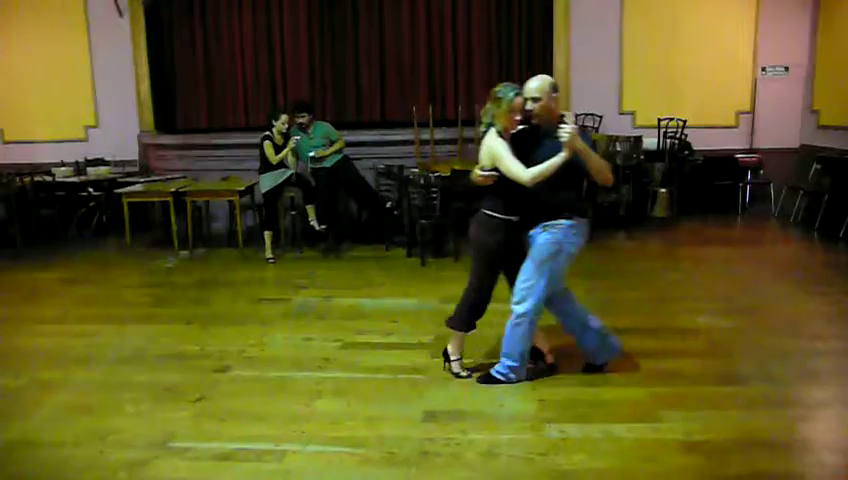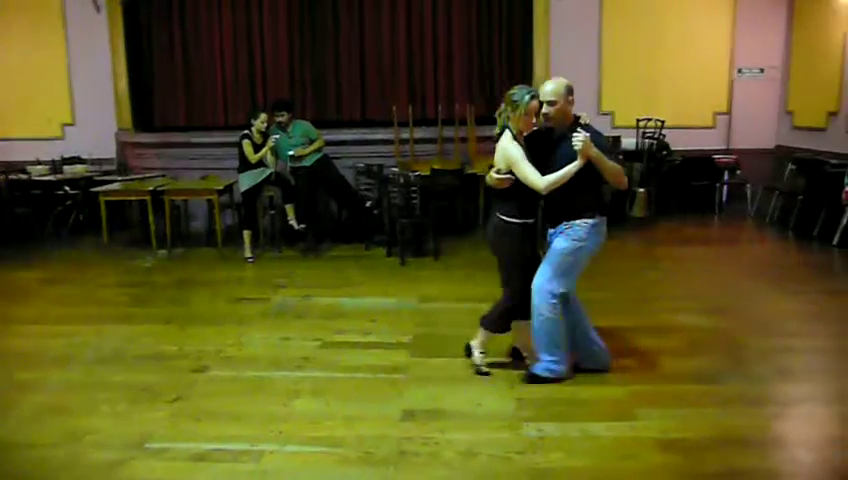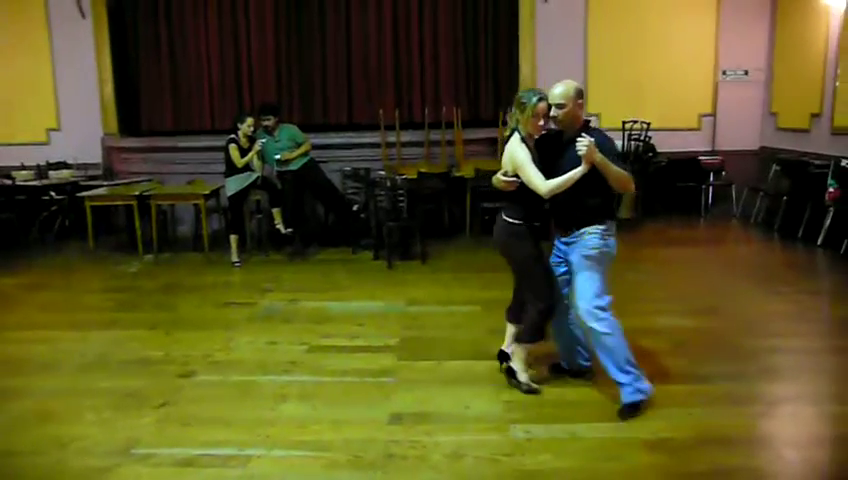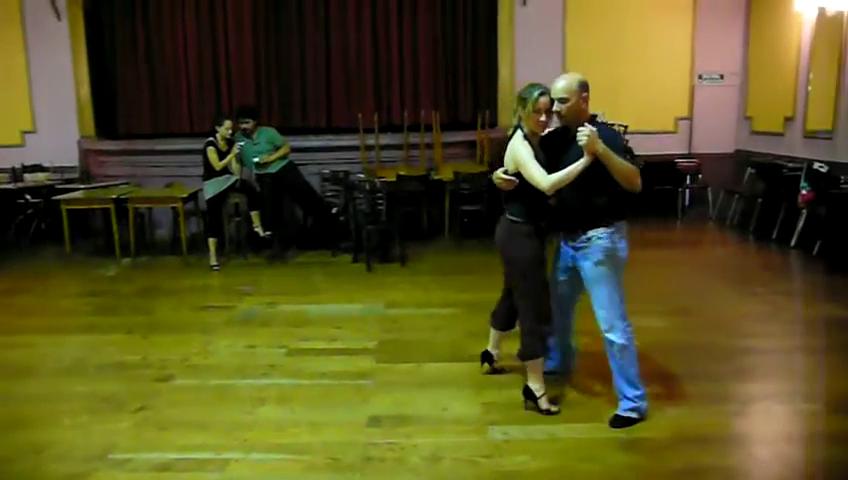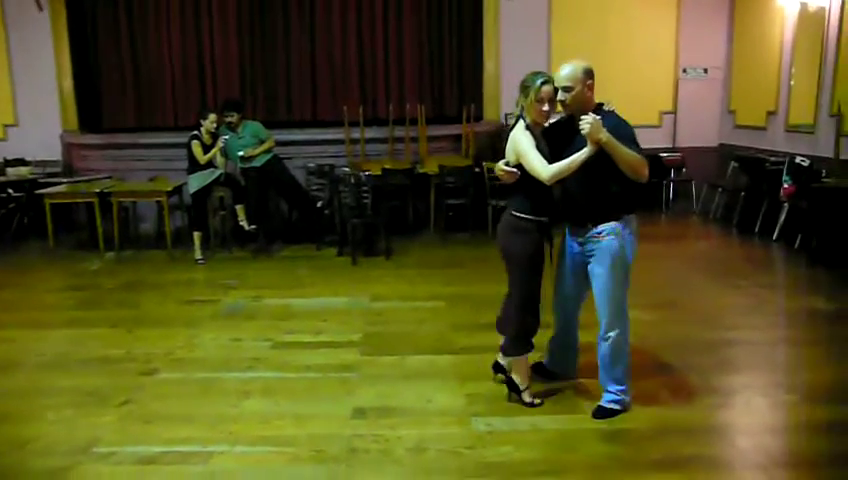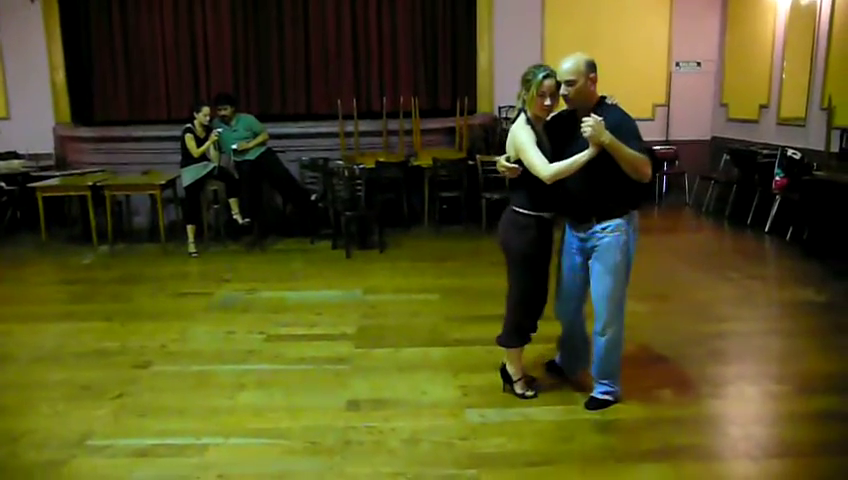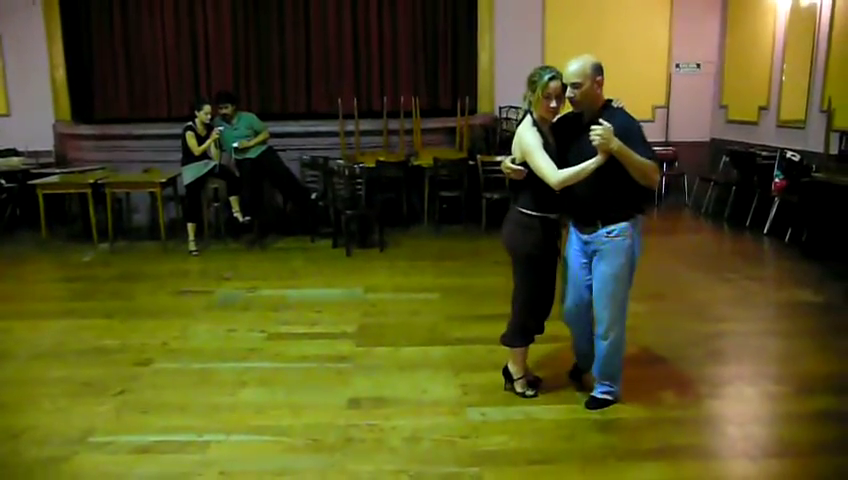
dt=0.3s
person 1, frame 1
left shoulder: (567, 135)
right shoulder: (525, 137)
left elbow: (606, 178)
left wrist: (578, 146)
left hip: (561, 228)
right hip: (544, 227)
left knee: (525, 296)
right knee: (553, 295)
left ankle: (509, 369)
right ankle: (603, 347)
person 1, frame 2
left shoulder: (589, 136)
left elbow: (621, 181)
left wrist: (592, 153)
right wrist: (495, 176)
left hip: (582, 228)
right hip: (556, 228)
left knee: (544, 289)
right knee: (559, 293)
left ankle: (552, 364)
right ankle: (594, 354)
person 1, frame 3
left shoulder: (598, 141)
right shoulder: (549, 141)
left elbow: (628, 187)
left wrist: (597, 159)
right wrist: (501, 178)
left hip: (592, 235)
right hip: (562, 235)
left knee: (591, 307)
right knee: (554, 299)
left ankle: (634, 387)
right ankle: (576, 360)
person 1, frame 4
left shoulder: (605, 134)
right shoulder: (555, 139)
left elbow: (634, 183)
left wrist: (599, 150)
right wrist: (503, 176)
left hip: (601, 239)
right hip: (569, 238)
left knee: (611, 321)
right knee: (558, 306)
left ankle: (634, 401)
right ankle: (557, 362)
person 1, frame 5
left shoulder: (612, 124)
right shoulder: (559, 130)
left elbow: (641, 173)
left wrist: (604, 139)
right wrist: (506, 168)
left hip: (609, 233)
right hip: (574, 232)
left knee: (611, 318)
right knee: (565, 306)
left ankle: (616, 394)
right ankle: (560, 365)
person 1, frame 6
left shoulder: (616, 119)
right shoulder: (560, 123)
left elbow: (644, 173)
left wrist: (606, 140)
right wrist: (507, 163)
left hip: (611, 229)
right hip: (574, 228)
left knee: (606, 313)
right knee: (566, 306)
left ankle: (607, 386)
right ankle: (570, 362)
person 1, frame 7
left shoulder: (622, 123)
right shoulder: (565, 125)
left elbow: (652, 178)
left wrist: (615, 147)
right wrist: (513, 165)
left hip: (615, 233)
right hip: (578, 231)
left knee: (608, 316)
right knee: (573, 308)
left ankle: (607, 386)
right ankle: (585, 360)
person 2, frame 1
left shoulder: (506, 137)
right shoulder: (494, 143)
right elbow: (526, 177)
right wrist: (565, 153)
left hip: (509, 225)
right hip: (491, 227)
right knee: (478, 291)
left ankle: (540, 347)
right ankle: (453, 353)
person 2, frame 2
left shoulder: (518, 140)
right shoulder: (509, 147)
right elbow: (542, 185)
right wrist: (580, 161)
left hip: (521, 227)
right hip: (509, 230)
left knee: (527, 290)
right knee: (516, 294)
left ankle: (522, 349)
right ankle: (477, 345)
person 2, frame 3
left shoulder: (529, 142)
right shoulder: (518, 148)
right elbow: (545, 189)
right wrist: (584, 166)
left hip: (523, 228)
right hip: (515, 231)
left knee: (527, 292)
right knee: (544, 296)
left ankle: (508, 350)
right ankle: (518, 364)
person 2, frame 4
left shoulder: (536, 141)
right shoulder: (520, 145)
right elbow: (547, 184)
right wrist: (587, 159)
left hip: (523, 230)
right hip: (520, 232)
left knee: (514, 295)
right knee: (535, 307)
left ankle: (491, 352)
right ankle: (535, 389)
person 2, frame 5
left shoulder: (542, 131)
right shoulder: (521, 136)
right elbow: (547, 175)
right wrist: (590, 148)
left hip: (528, 227)
right hip: (521, 228)
left knee: (518, 296)
right knee: (524, 304)
left ankle: (504, 361)
right ankle: (519, 382)
person 2, frame 6
left shoulder: (546, 126)
right shoulder: (522, 131)
right elbow: (547, 173)
right wrist: (591, 150)
left hip: (540, 224)
right hip: (521, 225)
left knee: (535, 298)
right knee: (522, 299)
left ankle: (512, 366)
right ankle: (514, 375)
person 2, frame 7
left shoulder: (553, 127)
right shoulder: (528, 134)
right elbow: (556, 179)
right wrist: (600, 158)
left hip: (545, 225)
right hip: (527, 226)
left knee: (541, 298)
right knee: (527, 299)
left ankle: (518, 367)
right ankle: (515, 373)
person 3, frame 1
left shoulder: (286, 136)
right shoulder: (267, 138)
left elbow: (290, 159)
right elbow: (274, 160)
left wrist: (294, 171)
right wrist: (288, 148)
left hip: (283, 171)
right hip: (269, 176)
left knee: (308, 184)
right knee: (270, 211)
left ankle: (312, 220)
right ankle: (268, 249)
person 3, frame 2
left shoulder: (265, 135)
right shoulder: (246, 137)
left elbow: (269, 158)
right elbow: (253, 159)
right wrist: (267, 147)
left hip: (262, 170)
right hip: (248, 175)
left knee: (287, 183)
right knee: (249, 210)
left ankle: (291, 219)
right ankle: (247, 248)
person 3, frame 3
left shoulder: (251, 139)
right shoulder: (232, 141)
left elbow: (255, 162)
right elbow: (239, 163)
right wrist: (254, 151)
left hip: (249, 175)
right hip: (234, 179)
left knee: (274, 188)
right knee: (236, 214)
left ankle: (278, 223)
right ankle: (234, 253)
person 3, frame 4
left shoulder: (230, 142)
right shoulder: (210, 144)
left elbow: (234, 166)
right elbow: (217, 166)
right wrist: (232, 154)
left hip: (227, 177)
right hip: (212, 182)
left knee: (252, 191)
right knee: (214, 218)
left ankle: (257, 226)
right ankle: (212, 256)
person 3, frame 5
left shoulder: (214, 136)
right shoulder: (195, 138)
left elbow: (218, 161)
right elbow: (202, 160)
right wrist: (216, 148)
left hip: (212, 171)
right hip: (197, 176)
left knee: (237, 185)
right knee: (199, 212)
left ankle: (242, 220)
right ankle: (197, 250)
person 3, frame 6
left shoulder: (208, 129)
right shoulder: (188, 131)
left elbow: (213, 155)
right elbow: (196, 153)
right wrist: (210, 141)
left hip: (206, 164)
right hip: (191, 169)
left knee: (231, 178)
right knee: (193, 205)
left ankle: (236, 214)
right ankle: (191, 243)
person 3, frame 7
left shoulder: (209, 127)
right shoulder: (189, 129)
left elbow: (213, 154)
right elbow: (196, 151)
right wrist: (211, 139)
left hip: (206, 162)
right hip: (191, 167)
left knee: (232, 177)
right knee: (193, 203)
left ankle: (236, 212)
right ankle: (191, 241)
person 4, frame 1
left shoulder: (323, 127)
right shoulder: (294, 133)
left elbow: (341, 142)
left wrist: (326, 152)
left hip: (338, 162)
right hip: (320, 171)
left knee: (362, 189)
right knee: (326, 205)
left ankle: (386, 217)
right ankle: (337, 236)
person 4, frame 2
left shoulder: (303, 126)
right shoulder: (273, 132)
left elbow: (321, 141)
left wrist: (306, 151)
left hip: (318, 161)
right hip: (299, 170)
left knee: (341, 188)
right knee: (306, 204)
left ankle: (364, 215)
right ankle: (318, 235)
person 4, frame 3
left shoulder: (290, 129)
right shoulder: (260, 135)
left elbow: (307, 144)
left wrist: (292, 154)
left hip: (305, 165)
right hip: (286, 174)
left knee: (328, 192)
right knee: (293, 208)
left ankle: (351, 219)
right ankle: (305, 239)
person 4, frame 4
left shoulder: (269, 132)
right shoulder: (238, 138)
left elbow: (286, 148)
left wrist: (271, 157)
left hip: (284, 168)
right hip: (265, 177)
left knee: (307, 195)
right knee: (272, 211)
left ankle: (331, 223)
right ankle: (283, 242)
person 4, frame 5
left shoulder: (253, 126)
right shoulder: (223, 132)
left elbow: (271, 141)
right elbow: (220, 153)
left wrist: (255, 151)
left hip: (268, 161)
right hip: (250, 170)
left knee: (292, 188)
right knee: (256, 205)
left ankle: (315, 216)
right ankle: (267, 236)
person 4, frame 6
left shoulder: (247, 119)
right shoulder: (216, 125)
left elbow: (265, 134)
left wrist: (249, 144)
left hip: (262, 154)
right hip: (243, 163)
left knee: (285, 181)
right knee: (251, 198)
left ankle: (310, 208)
right ankle: (261, 229)
person 4, frame 7
left shoulder: (248, 117)
right shoulder: (217, 123)
left elbow: (266, 133)
left wrist: (250, 143)
left hip: (262, 152)
right hip: (244, 161)
left knee: (286, 179)
right knee: (251, 195)
left ankle: (309, 206)
right ankle: (260, 227)
